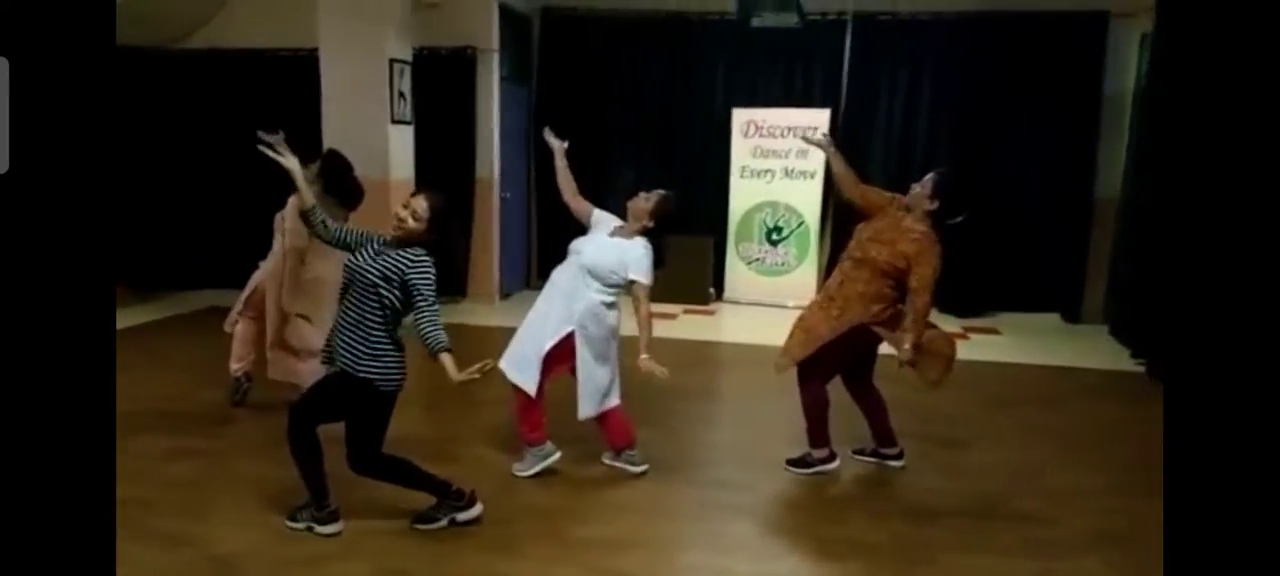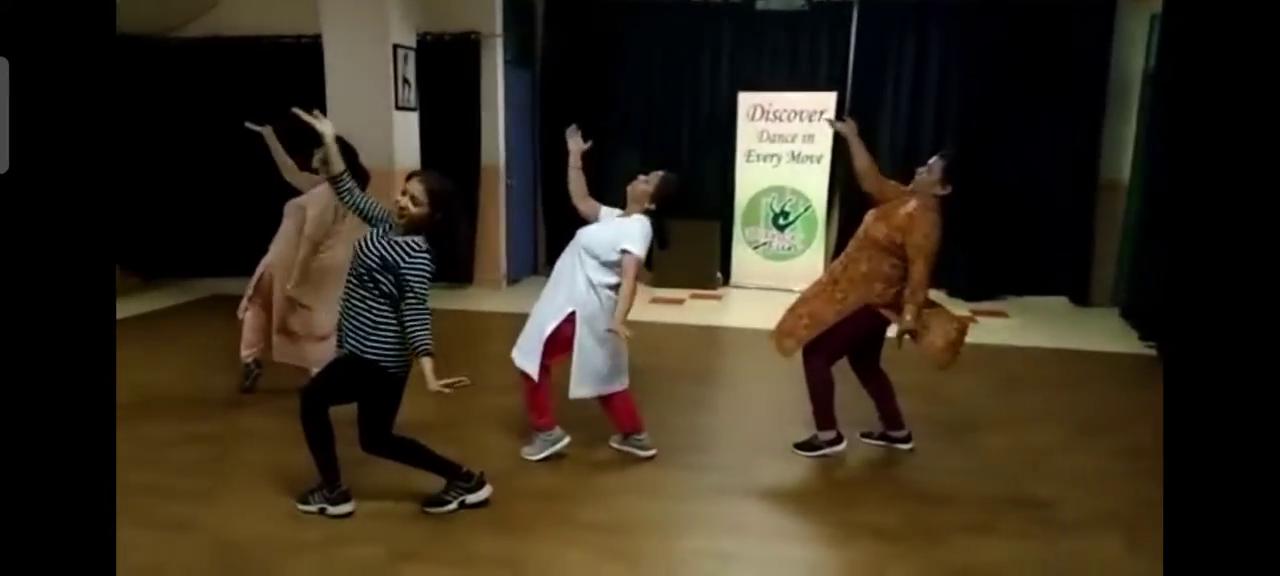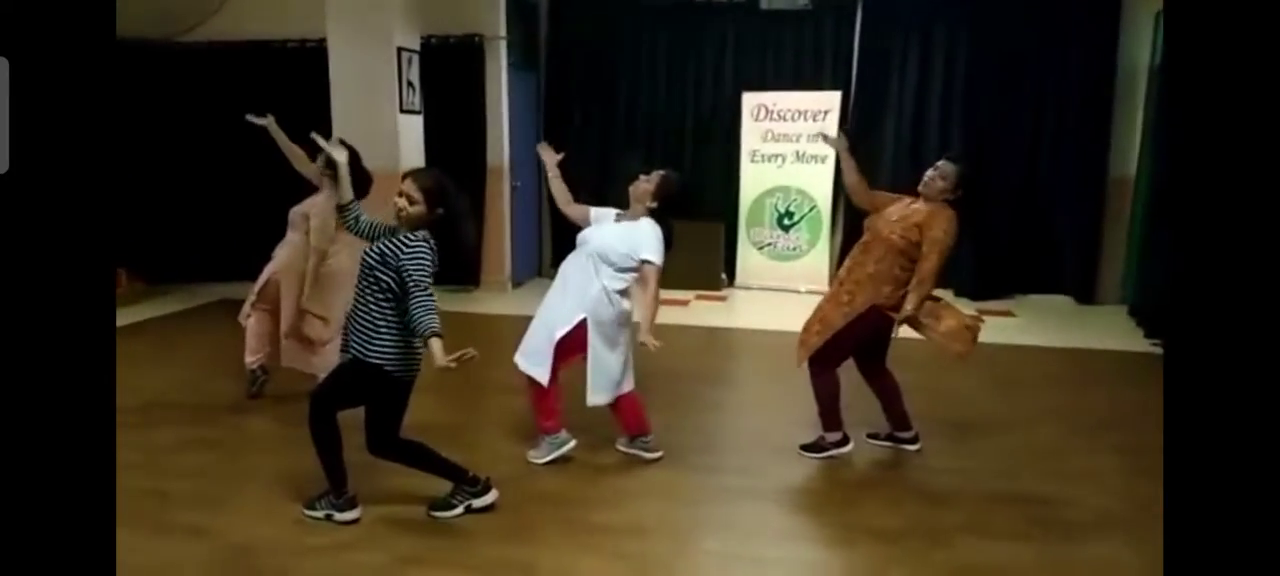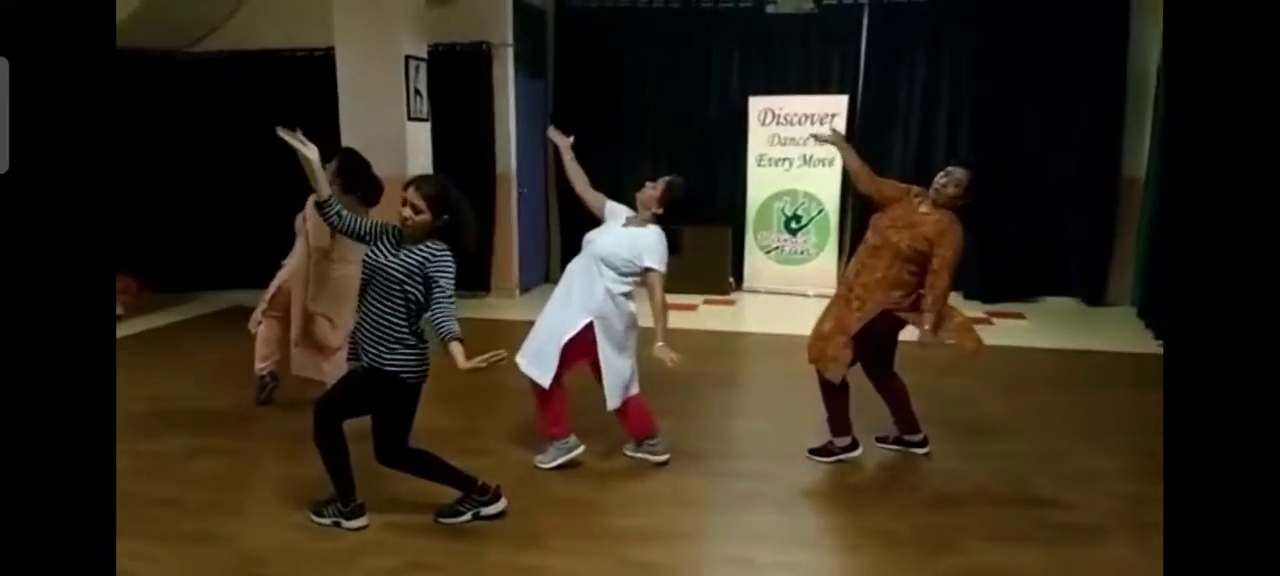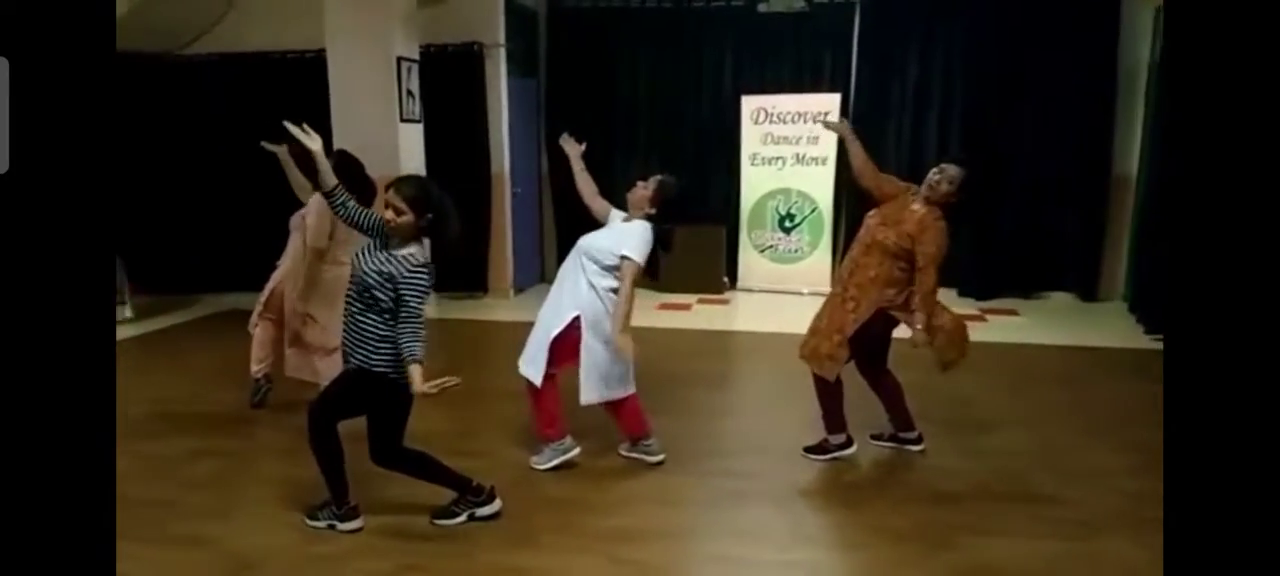
dt=0.3s
person 1, frame 1
left shoulder: (417, 262)
right shoulder: (373, 243)
left elbow: (427, 318)
right elbow: (322, 228)
left wrist: (451, 369)
right wrist: (297, 173)
left hip: (370, 373)
right hip: (358, 368)
left knee: (301, 416)
right knee: (366, 458)
left ankle: (321, 510)
right ankle: (455, 498)
person 1, frame 2
left shoulder: (416, 252)
right shoulder: (388, 224)
left elbow: (417, 313)
right elbow: (349, 194)
left wrist: (428, 372)
right wrist: (328, 139)
left hip: (377, 355)
right hip: (371, 352)
left knee: (312, 399)
right knee: (377, 439)
left ankle: (333, 492)
right ankle: (465, 480)
person 1, frame 3
left shoulder: (418, 245)
right shoulder: (396, 233)
left elbow: (424, 299)
right elbow: (354, 221)
left wrist: (438, 353)
right wrist: (342, 166)
left hip: (382, 357)
right hip: (382, 355)
left knee: (321, 404)
right knee: (384, 441)
left ankle: (340, 498)
right ankle: (472, 484)
person 1, frame 4
left shoulder: (437, 255)
right shoulder: (389, 235)
left elbow: (442, 308)
right elbow: (337, 219)
left wrist: (460, 358)
right wrist: (314, 165)
left hip: (395, 367)
right hip: (380, 361)
left knee: (326, 412)
right knee: (392, 451)
left ankle: (347, 506)
right ankle: (480, 493)
person 1, frame 5
left shoulder: (412, 265)
right shoulder: (385, 235)
left elbow: (411, 325)
right elbow: (345, 207)
left wrist: (416, 376)
right wrist: (319, 155)
left hip: (382, 366)
right hip: (375, 364)
left knee: (321, 415)
right knee: (387, 451)
left ankle: (342, 509)
right ankle: (475, 494)
person 2, frame 1
left shoulder: (639, 250)
right shoulder: (607, 225)
left elbow: (642, 303)
right elbow: (572, 198)
left wrist: (644, 353)
right wrist: (559, 154)
left hip: (579, 325)
right hip: (563, 317)
left knee: (525, 375)
right knee: (599, 389)
left ankle: (538, 447)
right ankle: (626, 452)
person 2, frame 2
left shoulder: (638, 227)
right shoulder: (614, 217)
left elbow: (629, 276)
right elbow: (580, 200)
left wrist: (618, 319)
right wrist: (575, 155)
left hip: (582, 308)
right hip: (573, 303)
left knee: (532, 361)
right knee: (605, 374)
left ankle: (547, 432)
right ankle: (634, 435)
person 2, frame 3
left shoulder: (649, 232)
right shoulder: (609, 217)
left elbow: (650, 284)
right elbow: (567, 207)
left wrist: (646, 328)
right wrist: (550, 166)
left hip: (590, 314)
right hip: (571, 304)
left knee: (538, 364)
right knee: (611, 377)
left ankle: (554, 436)
right ankle: (641, 438)
person 2, frame 4
left shoulder: (652, 238)
right shoulder: (619, 216)
left elbow: (657, 292)
right elbow: (585, 190)
left wrist: (660, 341)
right wrist: (564, 150)
left hip: (595, 317)
right hip: (578, 308)
left knee: (543, 367)
right knee: (617, 380)
left ankle: (561, 440)
right ankle: (648, 441)
person 2, frame 5
left shoulder: (639, 230)
right shoulder: (620, 222)
left elbow: (627, 281)
right elbow: (593, 199)
left wrist: (619, 329)
right wrist: (576, 159)
left hip: (584, 313)
right hip: (581, 310)
left knee: (539, 371)
right knee: (611, 381)
left ankle: (557, 442)
right ankle: (643, 442)
person 3, frame 1
left shoulder: (923, 243)
right shoulder: (892, 210)
left elbow: (920, 295)
right elbow: (853, 189)
left wrist: (909, 343)
right wrist: (829, 150)
left hip: (861, 320)
right hip: (850, 314)
left knee: (811, 374)
right knee: (858, 382)
left ankle: (821, 454)
right ankle: (888, 449)
person 3, frame 2
left shoulder: (923, 216)
right shoulder: (906, 200)
left elbow: (919, 268)
right elbow: (871, 180)
left wrist: (910, 315)
right wrist: (852, 137)
left hip: (868, 303)
right hip: (862, 298)
left knee: (815, 355)
right knee: (866, 365)
left ankle: (828, 436)
right ankle: (897, 432)
person 3, frame 3
left shoulder: (941, 218)
right shoulder: (903, 203)
left elbow: (929, 263)
right elbow: (862, 196)
left wrist: (911, 304)
right wrist: (843, 153)
left hip: (874, 304)
right hip: (860, 298)
left knee: (820, 359)
right knee: (872, 366)
left ankle: (835, 437)
right ankle: (904, 433)
person 3, frame 4
left shoulder: (947, 227)
right shoulder: (909, 198)
left elbow: (939, 278)
right elbow: (868, 182)
left wrist: (929, 323)
right wrist: (842, 145)
left hip: (883, 308)
right hip: (863, 300)
left knee: (830, 362)
right knee: (879, 370)
left ankle: (843, 442)
right ankle: (912, 436)
person 3, frame 5
left shoulder: (932, 224)
right shoulder: (906, 195)
left elbow: (926, 275)
right elbow: (869, 176)
left wrist: (921, 322)
right wrist: (848, 137)
left hip: (875, 305)
right hip: (861, 299)
left knee: (823, 359)
right knee: (873, 367)
left ankle: (838, 439)
right ankle: (907, 433)
person 4, frame 1
left shoulder: (299, 204)
right shoulder: (336, 206)
left elbow: (294, 252)
right elbow: (305, 183)
left wrist: (288, 294)
left hip: (290, 280)
right hip: (323, 282)
left knee: (248, 318)
right knee: (310, 337)
left ankle: (240, 376)
person 4, frame 2
left shoulder: (323, 195)
right shoulder: (322, 187)
left elbow: (310, 242)
right elbow: (291, 173)
left wrist: (294, 282)
right wrist: (269, 136)
left hip: (298, 268)
right hip: (328, 270)
left knee: (258, 306)
right knee: (318, 322)
left ankle: (251, 362)
person 4, frame 3
left shoulder: (322, 203)
right shoulder: (336, 192)
left elbow: (318, 252)
right elbow: (301, 162)
left wrist: (308, 294)
right wrist: (272, 129)
left hip: (296, 271)
left knee: (262, 309)
right knee: (325, 328)
left ankle: (256, 368)
person 4, frame 4
right shoulder: (354, 203)
left elbow: (319, 253)
left wrist: (313, 299)
left hip: (309, 278)
right hip: (346, 281)
left knee: (271, 318)
right knee: (336, 336)
left ankle: (265, 376)
person 4, frame 5
left shoulder: (321, 205)
left elbow: (314, 253)
right elbow: (305, 192)
left wrist: (301, 295)
right wrist: (285, 157)
left hip: (312, 281)
right hip: (336, 282)
left knee: (268, 320)
right knee: (326, 336)
left ankle: (260, 377)
